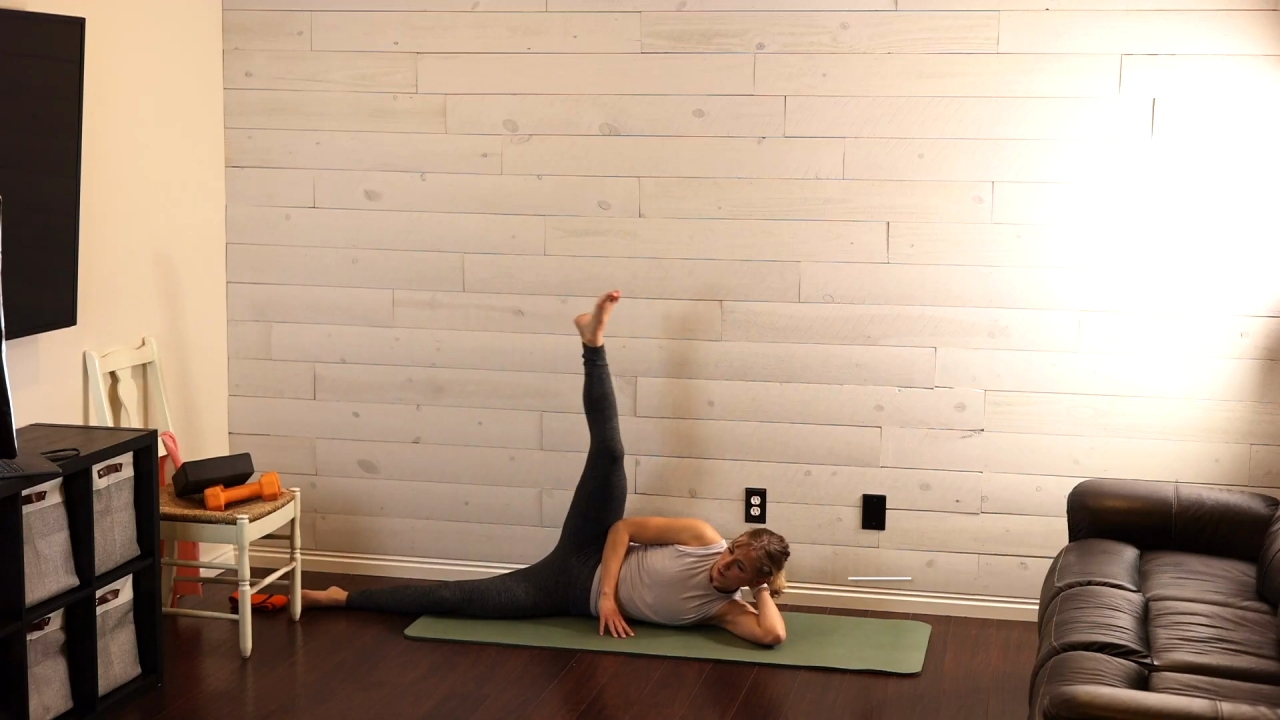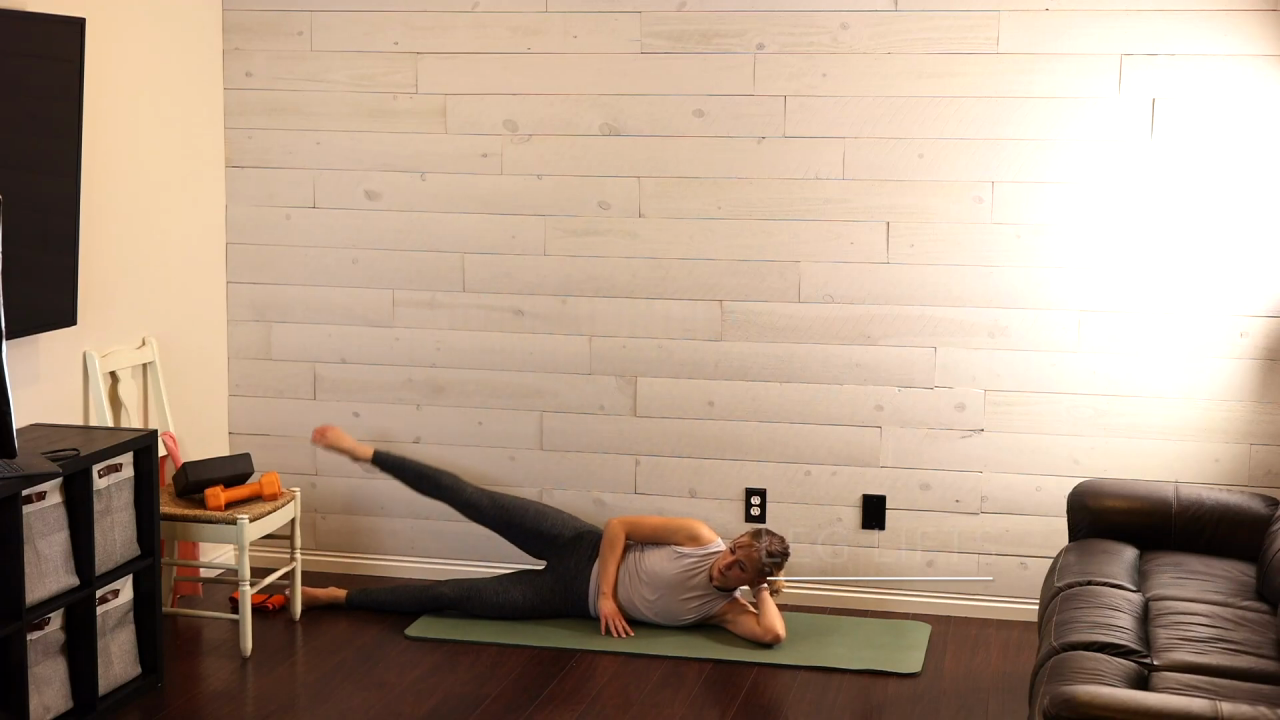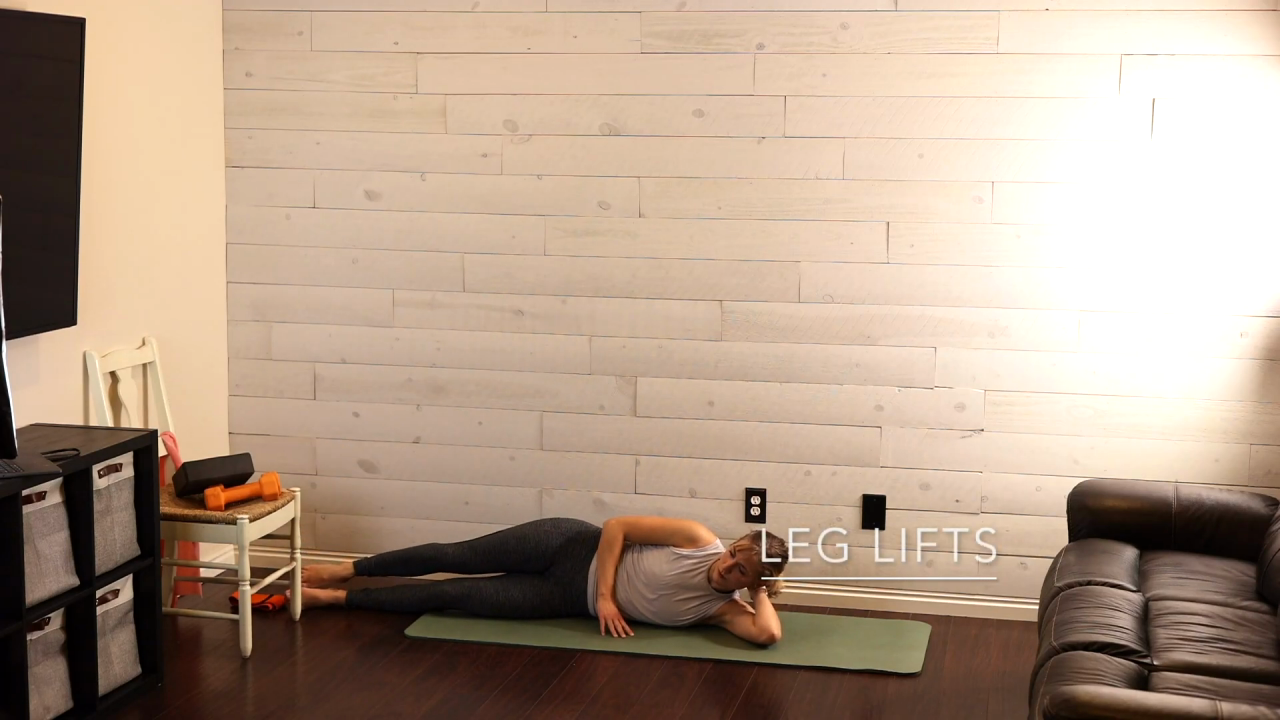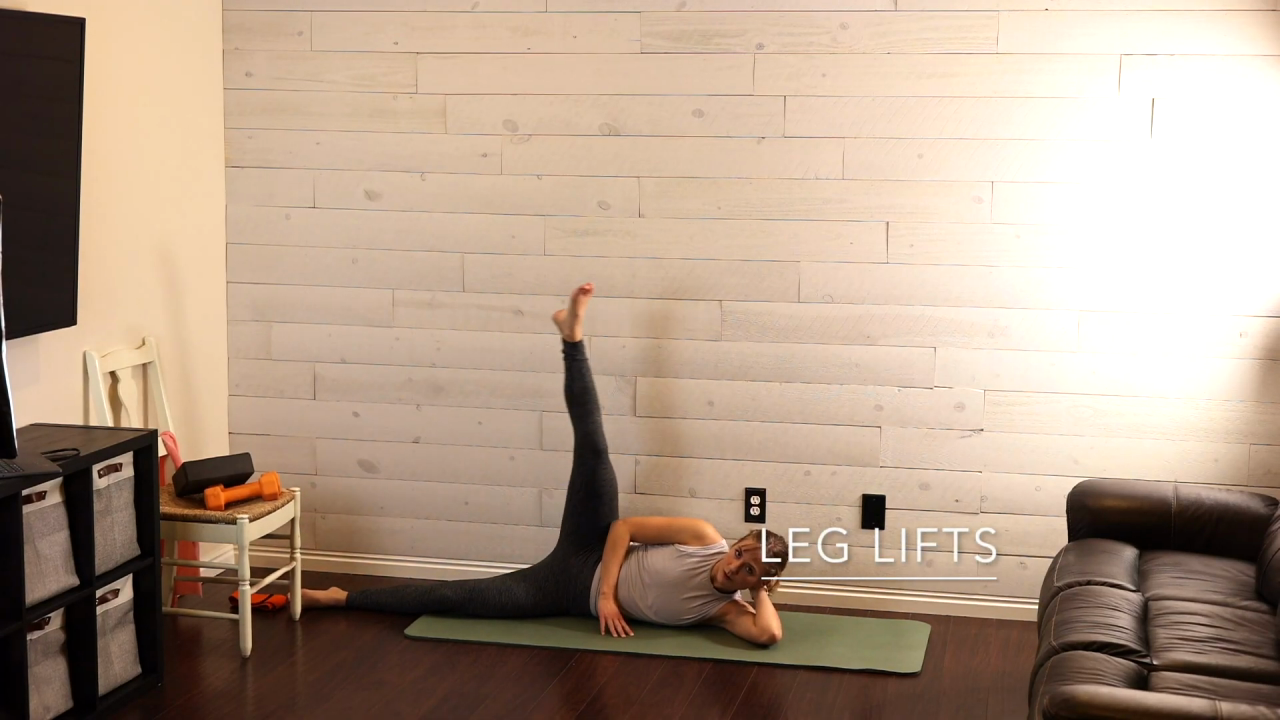
dt=0.7s
person 1, frame 1
left shoulder: (724, 607)
right shoulder: (703, 538)
left elbow: (772, 635)
right elbow: (623, 528)
left wrist: (764, 591)
right wrist: (609, 593)
left hip: (579, 598)
right hip: (589, 557)
left knee: (455, 598)
right knee: (608, 449)
left ankle: (341, 599)
person 1, frame 2
left shoulder: (727, 608)
right shoulder: (702, 538)
left elbow: (773, 632)
right elbow: (619, 526)
left wrist: (762, 587)
right wrist: (606, 593)
left hip: (574, 599)
right hip: (582, 552)
left knee: (452, 598)
right knee: (471, 500)
left ankle: (334, 596)
right ankle: (366, 452)
person 1, frame 3
left shoulder: (722, 608)
right shoulder: (699, 540)
left elbow: (768, 634)
right elbow: (616, 525)
left wrist: (761, 589)
right wrist: (607, 592)
left hip: (574, 599)
right hip: (575, 549)
left knee: (452, 594)
right knee: (454, 558)
left ankle: (336, 597)
right ankle: (346, 568)
person 1, frame 4
left shoulder: (724, 608)
right shoulder: (704, 537)
right elbow: (623, 527)
left wrist: (760, 589)
right wrist: (607, 592)
left hip: (577, 597)
right hip: (589, 556)
left knee: (455, 598)
right knee: (592, 448)
left ankle: (338, 599)
right ankle: (573, 335)
